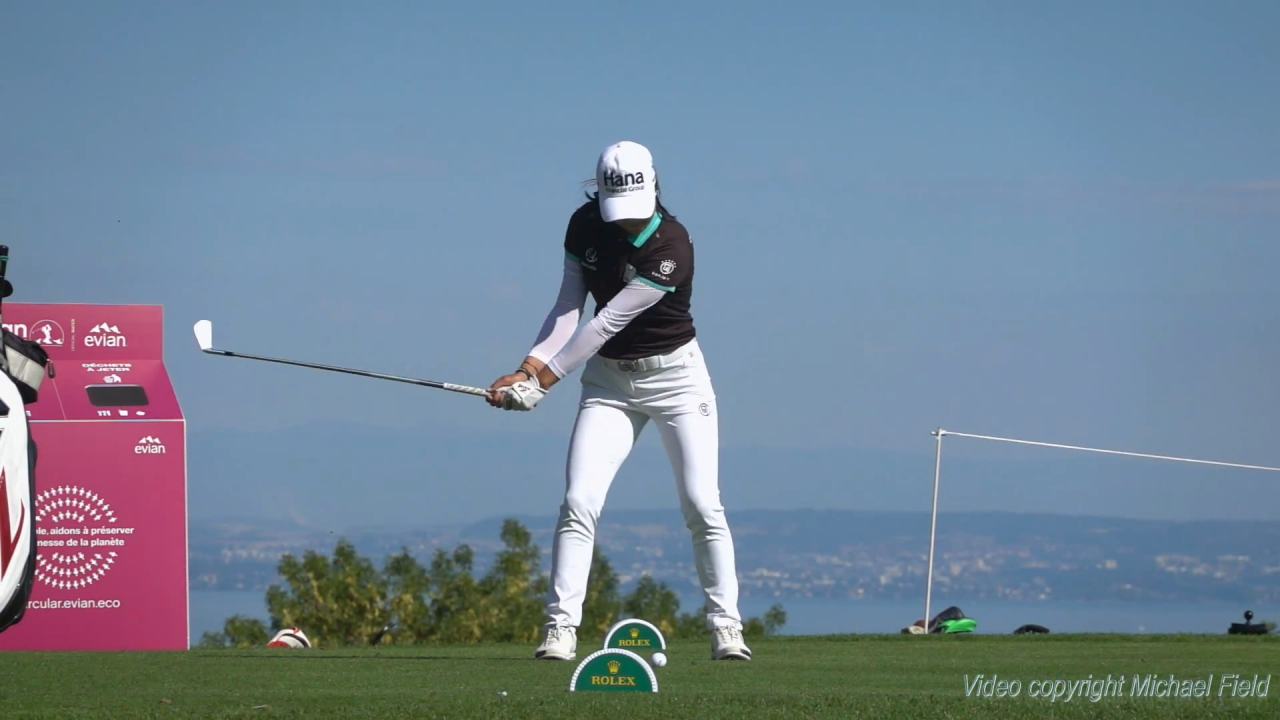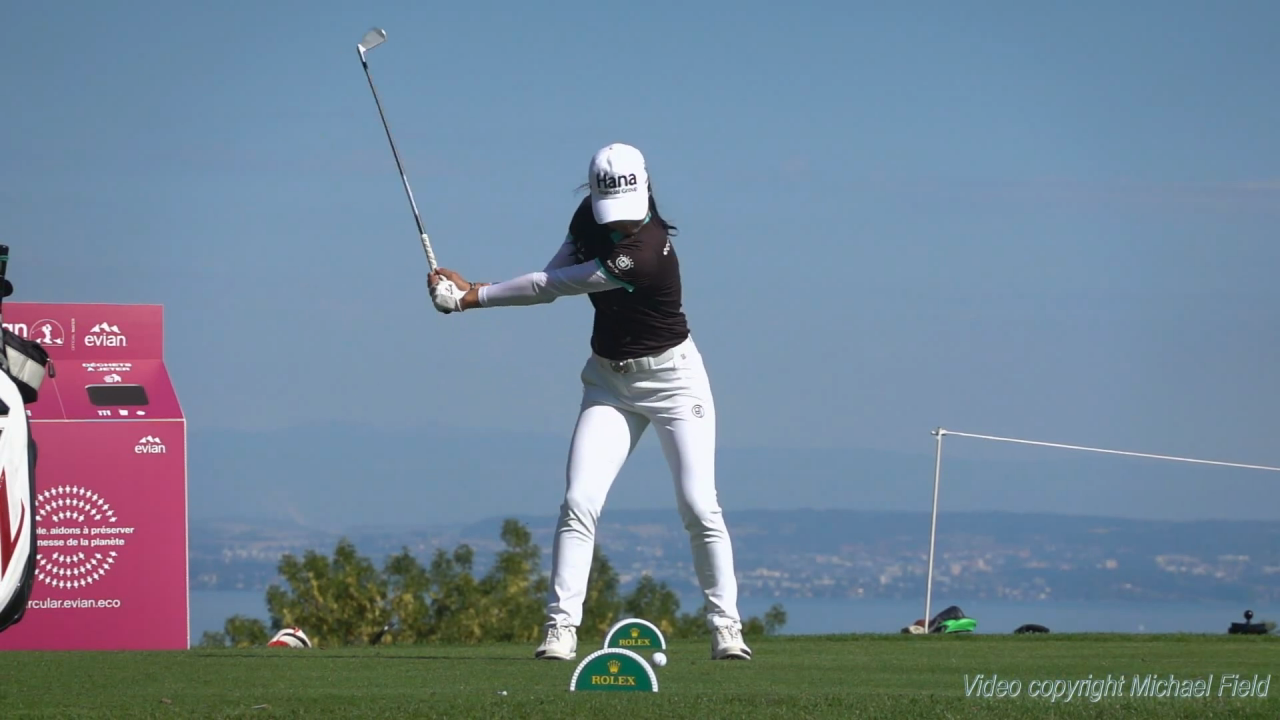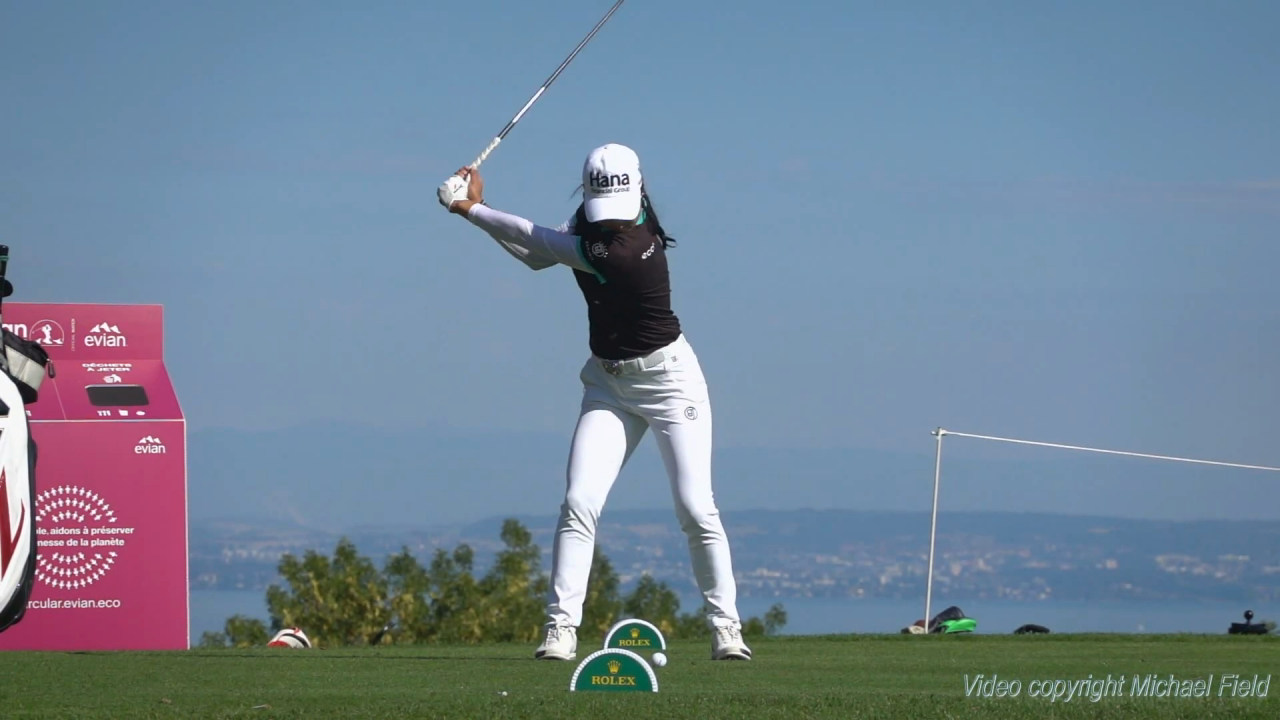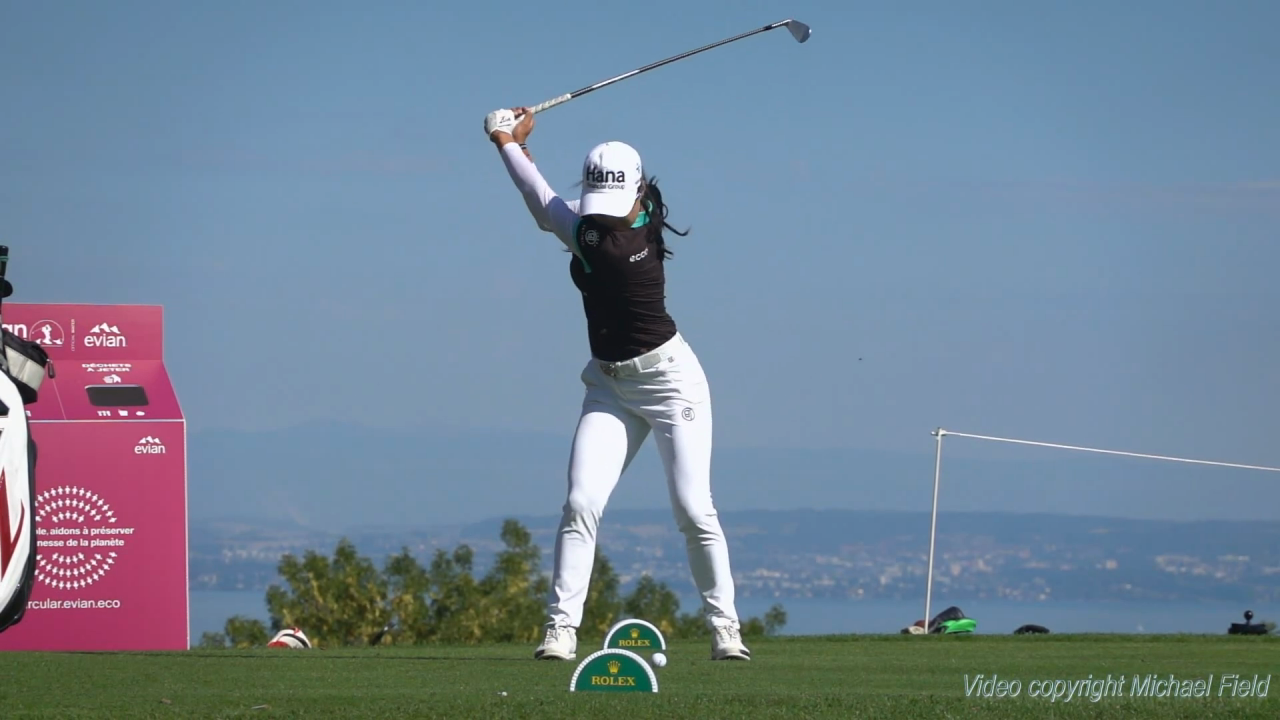
dt=0.5s
person 1, frame 1
left shoulder: (672, 246)
right shoulder: (584, 224)
left elbow: (608, 322)
right elbow: (568, 308)
left wrist: (543, 376)
right wrist: (527, 365)
left hip: (675, 376)
right hip: (608, 378)
left knee: (701, 504)
right knee: (578, 502)
left ankle: (727, 626)
right ankle: (561, 627)
person 1, frame 2
left shoulder: (646, 252)
right shoulder: (588, 217)
left elbow: (555, 286)
right elbow: (551, 280)
left wrist: (474, 296)
right wrist: (475, 290)
left hip: (672, 378)
right hip: (609, 381)
left knee: (698, 505)
right knee: (578, 502)
left ankle: (726, 626)
right ankle: (561, 627)
person 1, frame 3
left shoulder: (623, 252)
right shoulder: (596, 217)
left elbow: (538, 239)
right elbow: (536, 254)
left wrist: (471, 208)
right wrist: (477, 204)
left hip: (668, 378)
right hip: (608, 381)
left knee: (695, 507)
right knee: (579, 504)
left ankle: (726, 626)
right ankle: (560, 628)
person 1, frame 4
left shoulder: (606, 248)
right shoulder: (632, 211)
left elbow: (548, 211)
right elbow: (552, 216)
left wrist: (507, 144)
right wrist: (517, 143)
left hip: (668, 380)
right hip: (611, 383)
left knee: (692, 508)
right knee: (580, 502)
left ankle: (725, 626)
right ankle: (561, 627)
